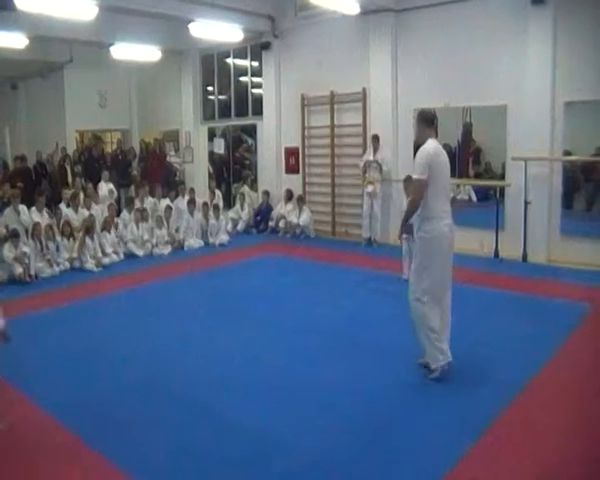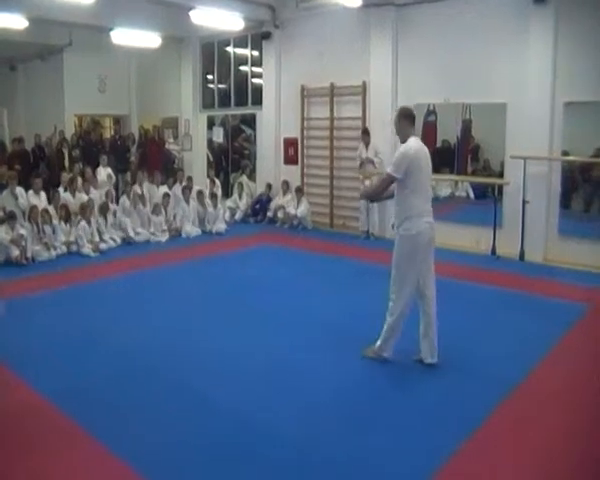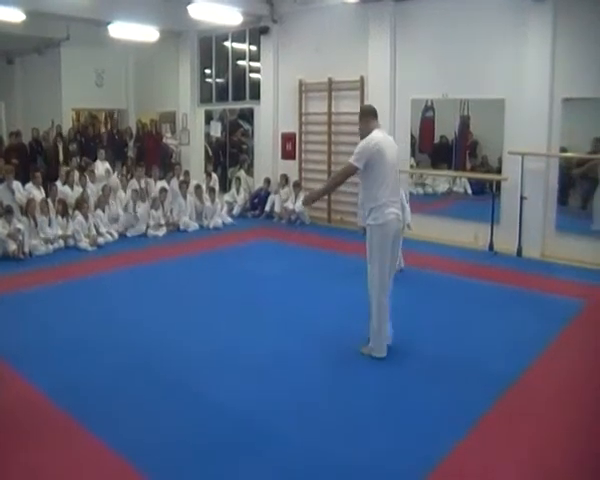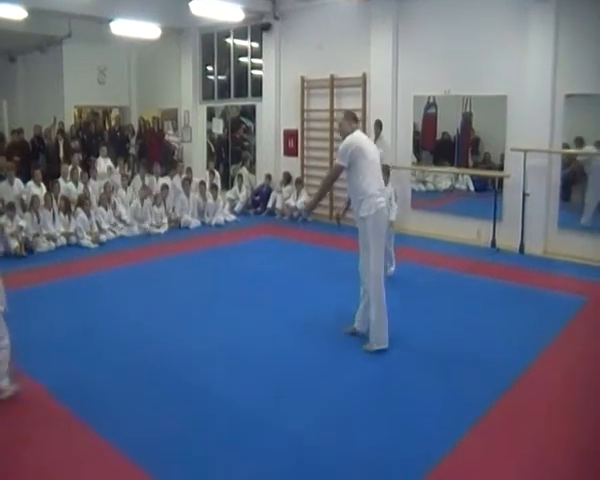
dt=0.5s
person 1, frame 1
left shoulder: (425, 151)
right shoulder: (441, 152)
left elbow: (418, 195)
left wrist: (404, 222)
right wrist: (414, 221)
left hip: (430, 231)
right hip: (445, 229)
left knee: (419, 296)
right knee: (441, 296)
left ankle: (439, 356)
right ankle: (436, 354)
person 1, frame 2
left shoulder: (406, 150)
right shoulder: (421, 148)
left elbow: (383, 185)
left wrist: (366, 193)
right wrist: (378, 195)
left hip: (411, 230)
right hip: (425, 227)
left knee: (400, 293)
right knee: (426, 292)
left ankle: (384, 347)
right ankle: (429, 353)
person 1, frame 3
left shoulder: (369, 143)
right shoulder: (390, 141)
left elbow: (342, 175)
left wrist: (316, 195)
left hip: (380, 220)
right hip: (394, 217)
left knee: (377, 284)
right knee: (384, 280)
left ankle: (378, 345)
right ankle: (383, 334)
person 1, frame 4
left shoulder: (350, 142)
right shoulder: (366, 142)
left elbow: (331, 178)
left wrist: (311, 204)
left hip: (370, 211)
right hip: (375, 209)
left knee: (373, 273)
right knee: (367, 272)
left ankle: (378, 338)
right ankle: (362, 324)
